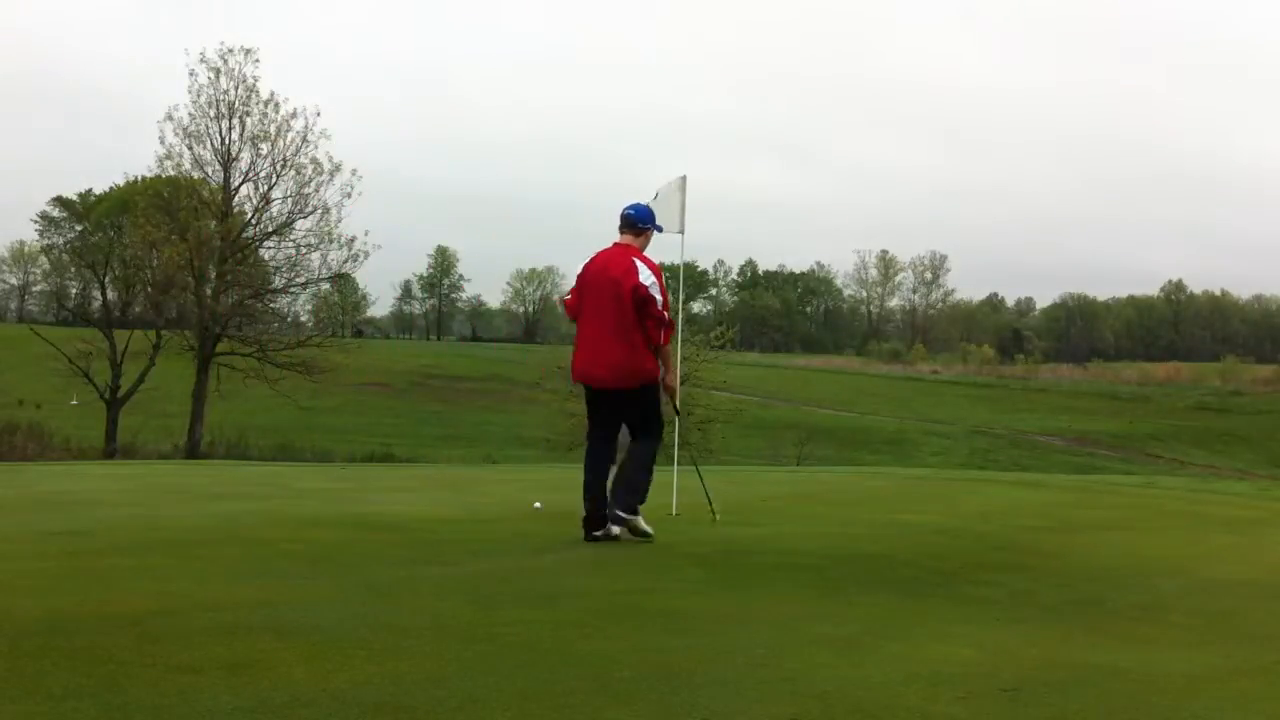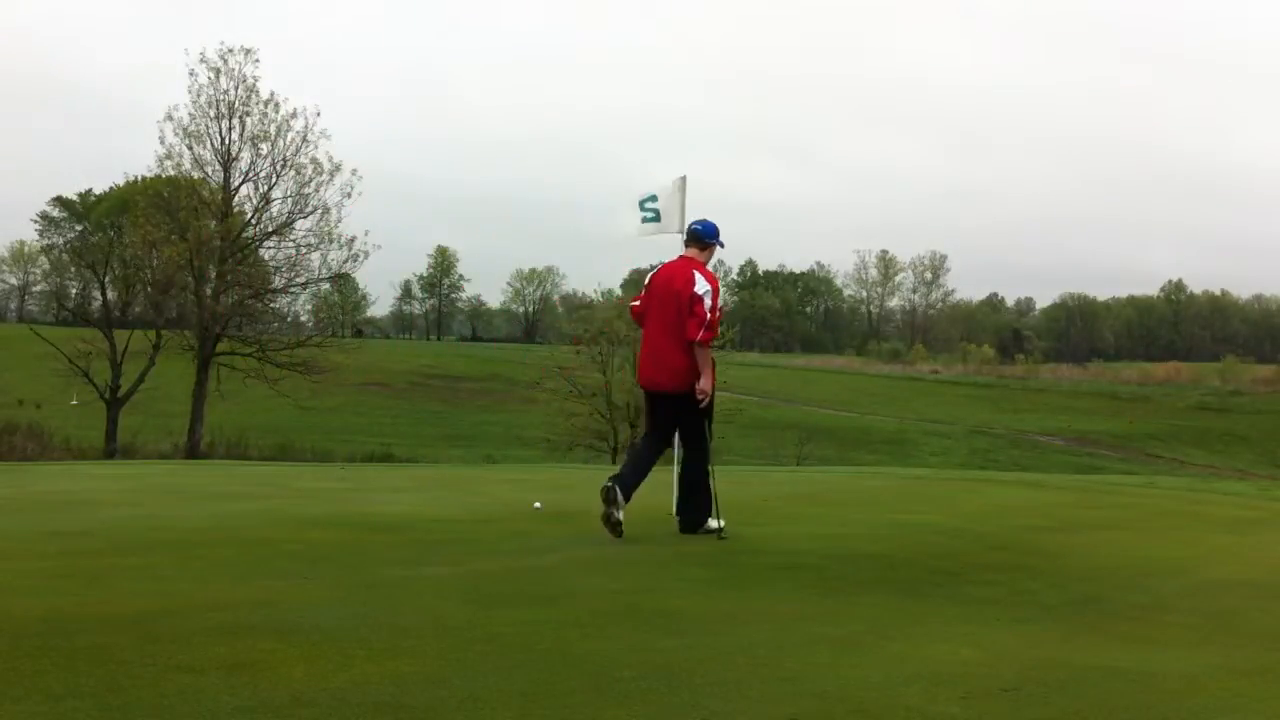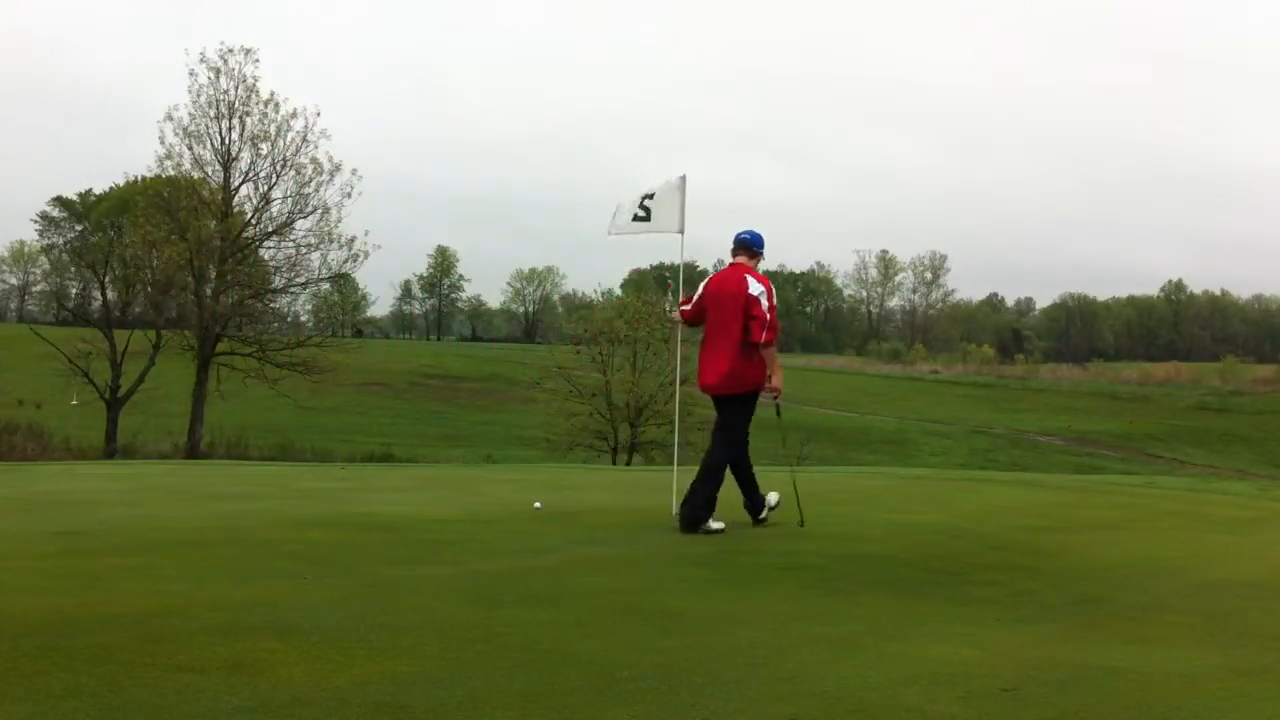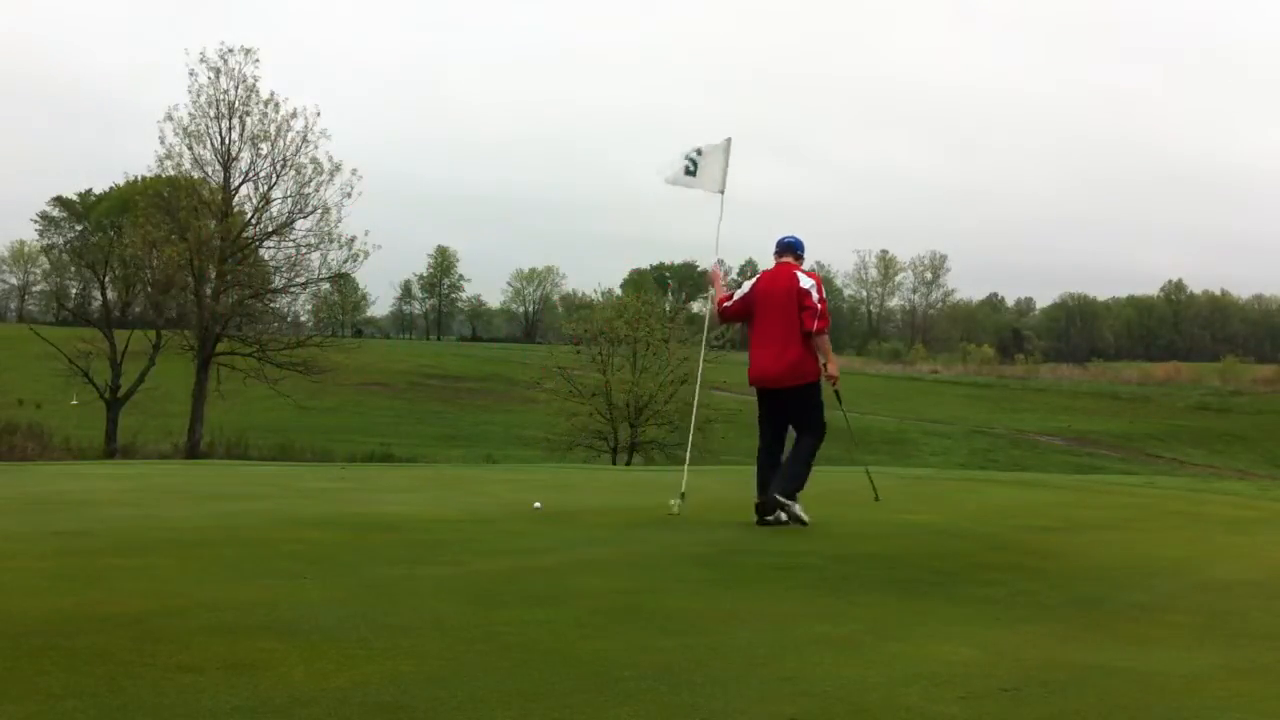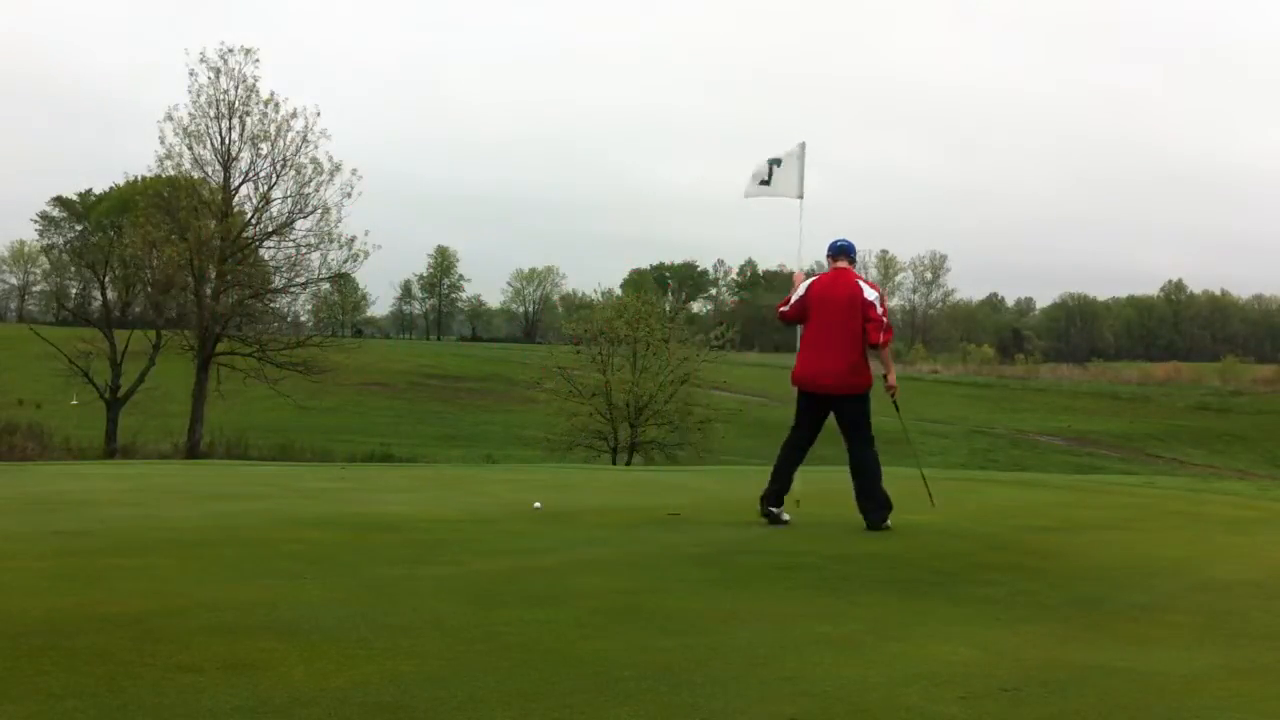
dt=0.4s
person 1, frame 1
left shoulder: (590, 264)
right shoulder: (645, 269)
left elbow: (573, 310)
right elbow: (659, 325)
right wrist: (668, 370)
left hip: (592, 368)
right hip: (632, 369)
left knee: (599, 441)
right knee: (647, 435)
left ankle: (596, 522)
right ankle: (624, 505)
person 1, frame 2
left shoulder: (658, 273)
right shoulder: (704, 280)
left elbow: (639, 313)
right elbow: (701, 332)
right wrist: (706, 375)
left hip: (653, 373)
right hip: (687, 376)
left knee: (654, 439)
right knee: (696, 444)
left ankle: (618, 488)
right ankle: (695, 517)
person 1, frame 3
left shoulder: (711, 282)
right shoulder: (758, 285)
left elbow: (687, 315)
right elbow: (764, 335)
left wrist: (677, 314)
right wrist: (774, 372)
left hip: (714, 375)
right hip: (743, 376)
left knee: (732, 437)
right knee: (726, 443)
left ankle: (756, 505)
right ankle: (694, 514)
person 1, frame 4
left shoulder: (756, 282)
right shoulder: (807, 280)
left elbow: (726, 311)
right elbow: (816, 325)
left wrist: (718, 285)
right wrist: (829, 360)
left hip: (764, 373)
right hip: (799, 372)
left knee: (770, 439)
right knee: (811, 431)
left ankle: (767, 508)
right ankle: (785, 491)
person 1, frame 5
left shoulder: (811, 285)
right shoulder: (866, 289)
left elbow: (786, 315)
right elbow: (879, 336)
left wrist: (798, 286)
right wrist: (890, 371)
left hip: (811, 378)
right hip: (850, 380)
left knee: (798, 439)
right knee: (861, 446)
left ankle: (772, 502)
right ankle: (876, 514)
